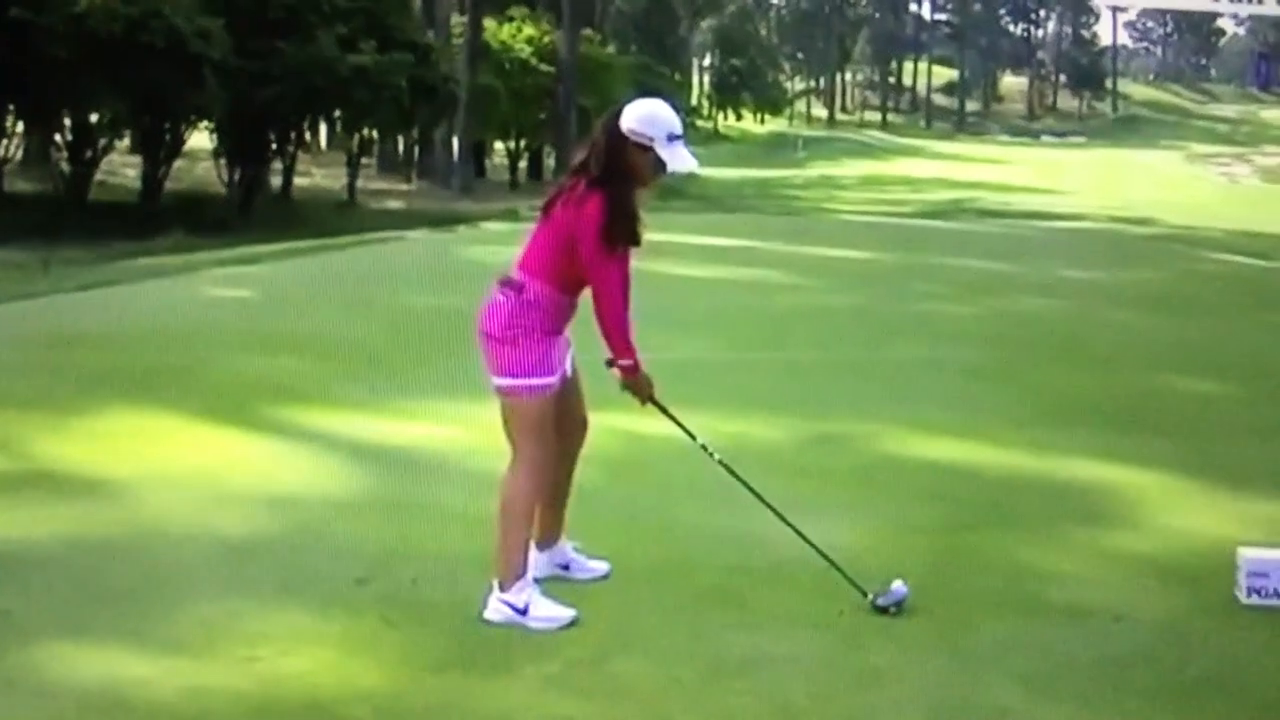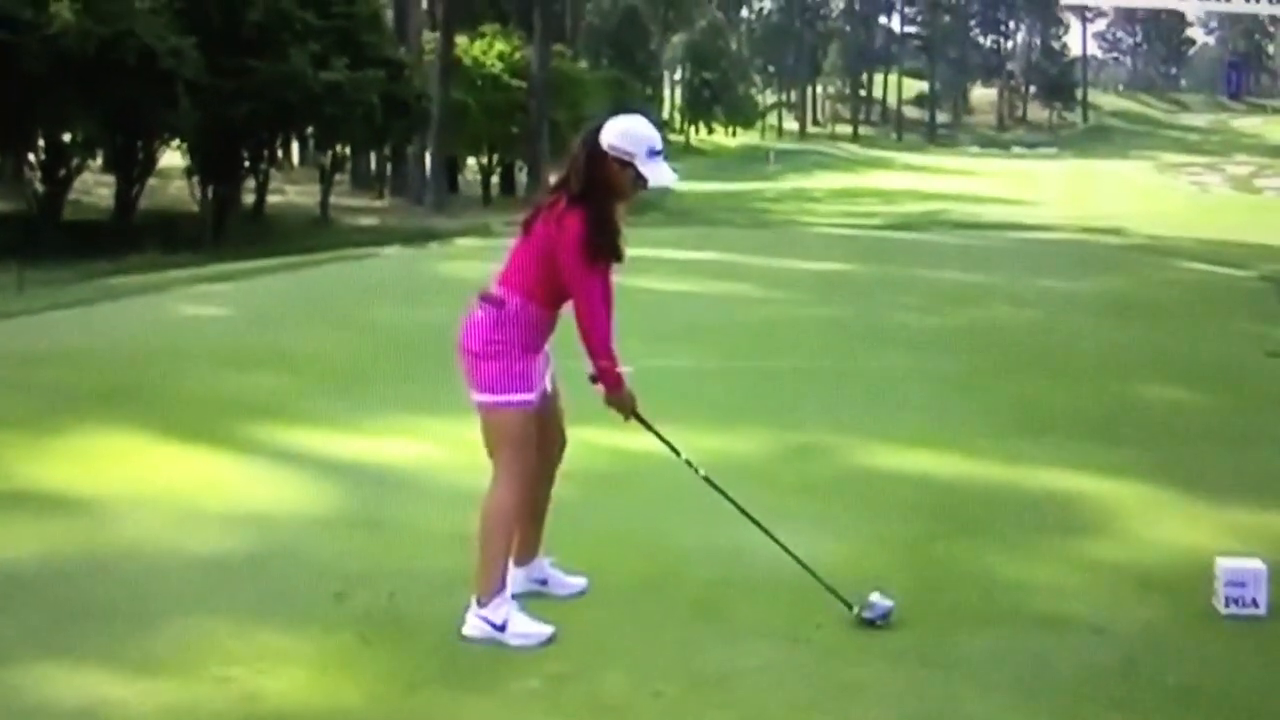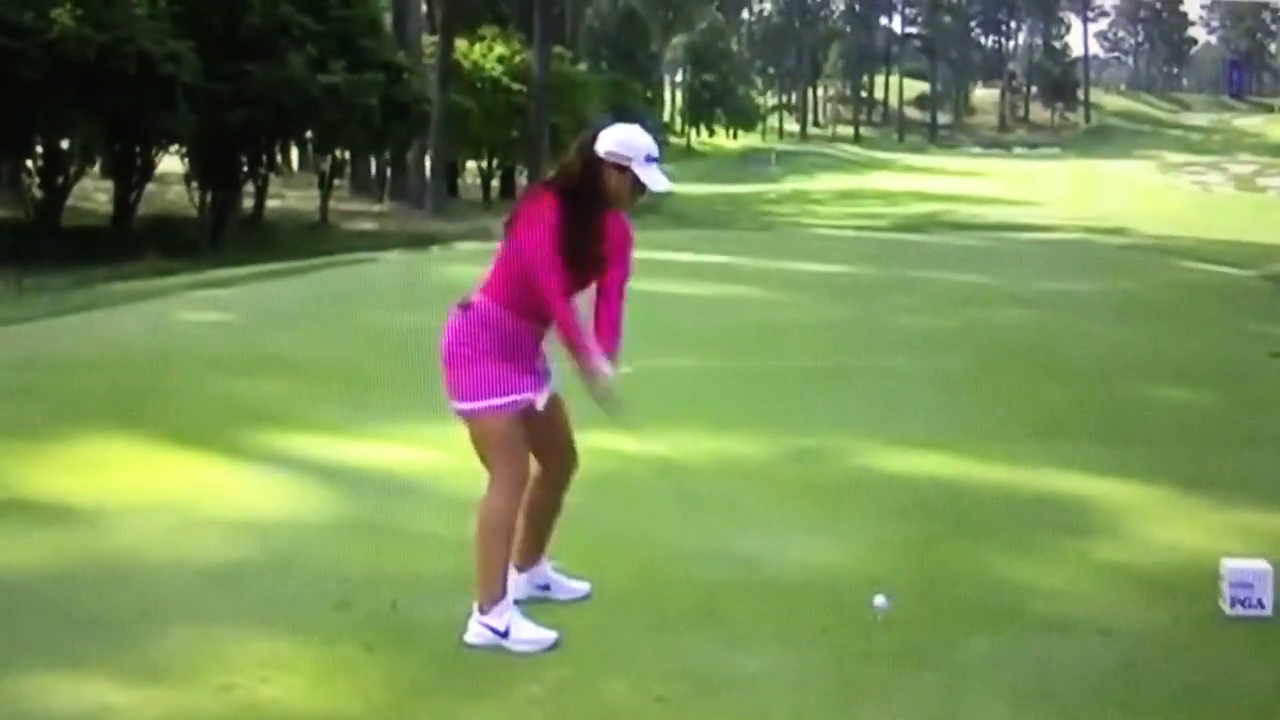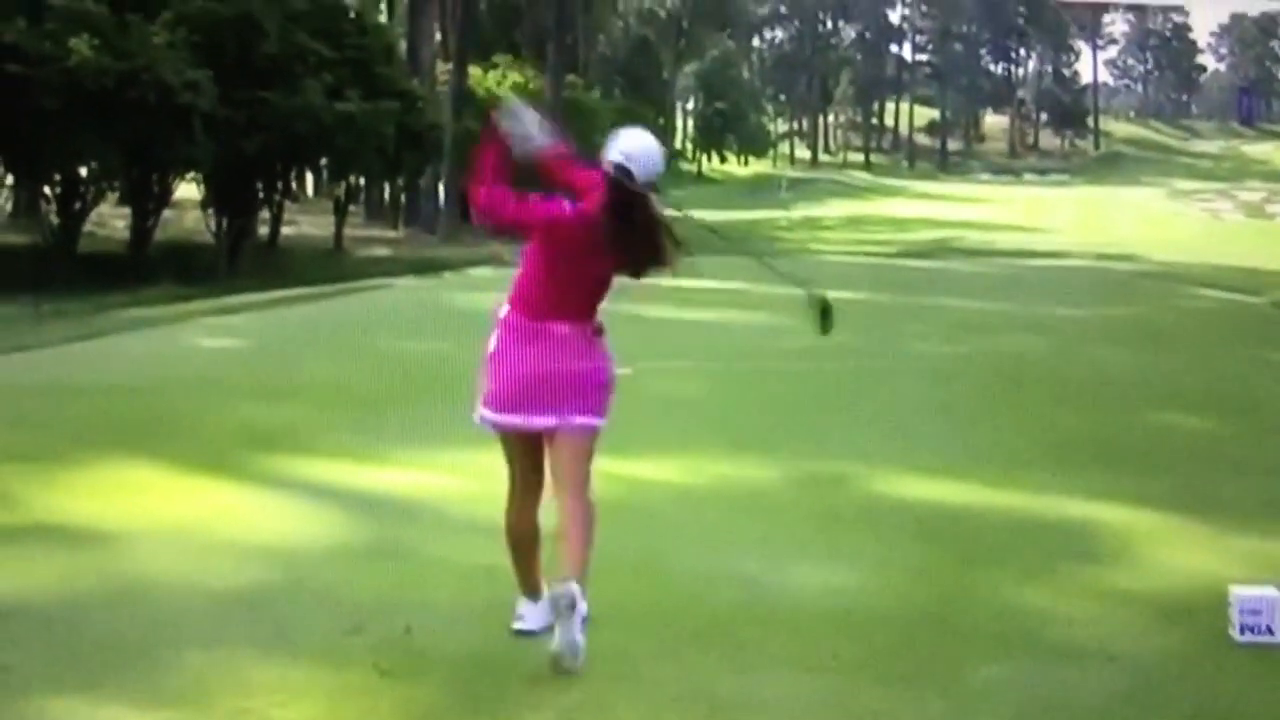
dt=1s
person 1, frame 1
left shoulder: (612, 197)
right shoulder: (591, 204)
left elbow: (616, 279)
right elbow: (605, 292)
left wrist: (626, 355)
right wrist: (629, 365)
left hip: (546, 324)
right hip: (520, 324)
left knee: (571, 431)
right knee: (532, 455)
left ankle: (548, 549)
right ankle: (509, 592)
person 1, frame 2
left shoulder: (595, 212)
right shoulder: (571, 219)
left elbow: (599, 295)
right elbow: (587, 306)
left wrist: (608, 369)
right wrist: (612, 380)
left hip: (526, 338)
right hip: (500, 338)
left knee: (550, 448)
right knee: (514, 469)
left ankle: (526, 565)
right ankle: (488, 608)
person 1, frame 3
left shoulder: (615, 231)
right shoulder: (546, 206)
left elbow: (612, 297)
right elbow: (549, 286)
left wrist: (604, 356)
right wrist: (586, 354)
left hip: (523, 350)
right hip: (481, 344)
left knee: (561, 460)
right knee: (511, 474)
left ankle: (528, 570)
right ankle: (490, 615)
person 1, frame 4
left shoulder: (567, 218)
right shoulder: (631, 227)
left elbow: (484, 202)
right elbow: (578, 176)
left wrist: (501, 139)
right wrist: (540, 145)
left hip: (518, 351)
right hip: (579, 359)
left knee: (524, 488)
right knee: (572, 490)
left ankle: (530, 603)
right ankle: (569, 593)
